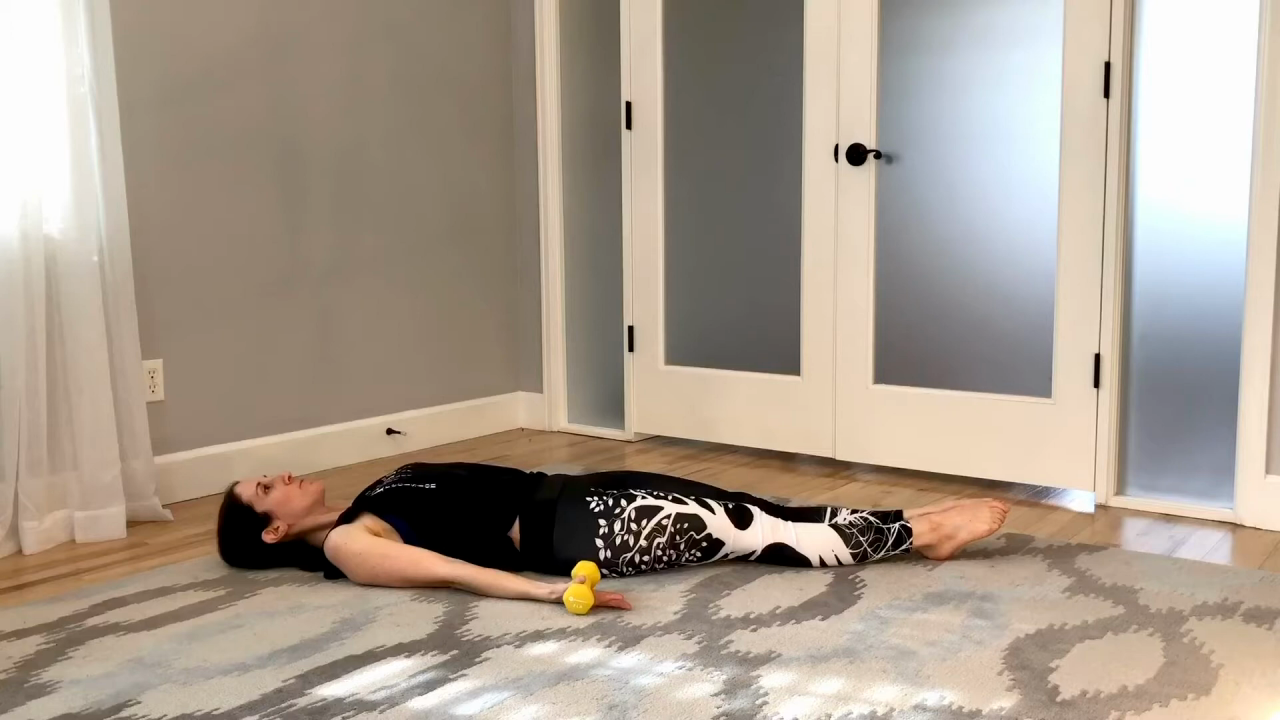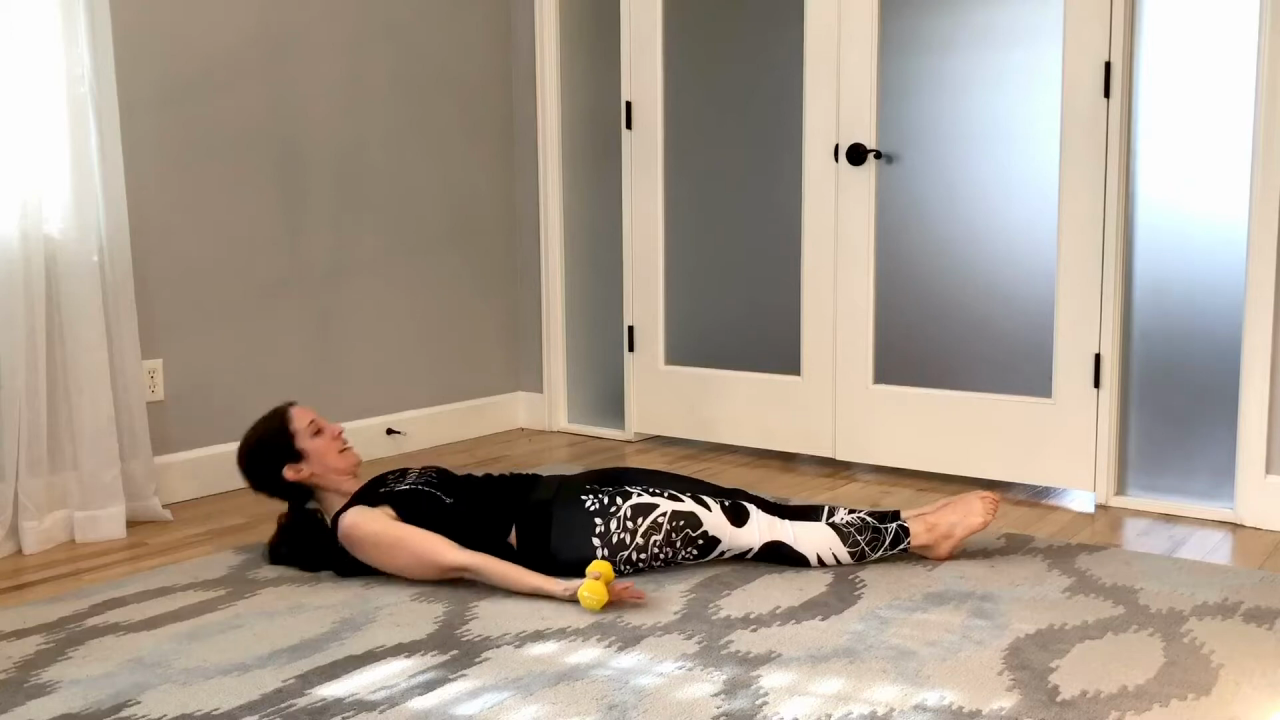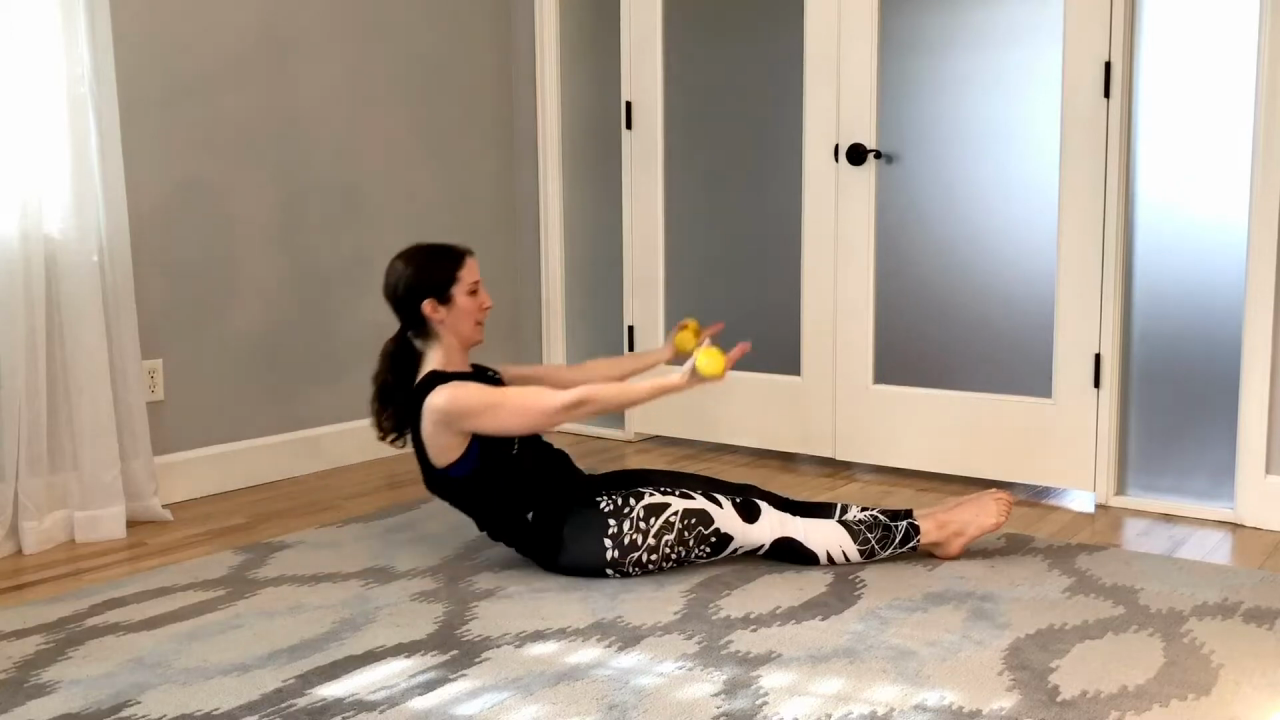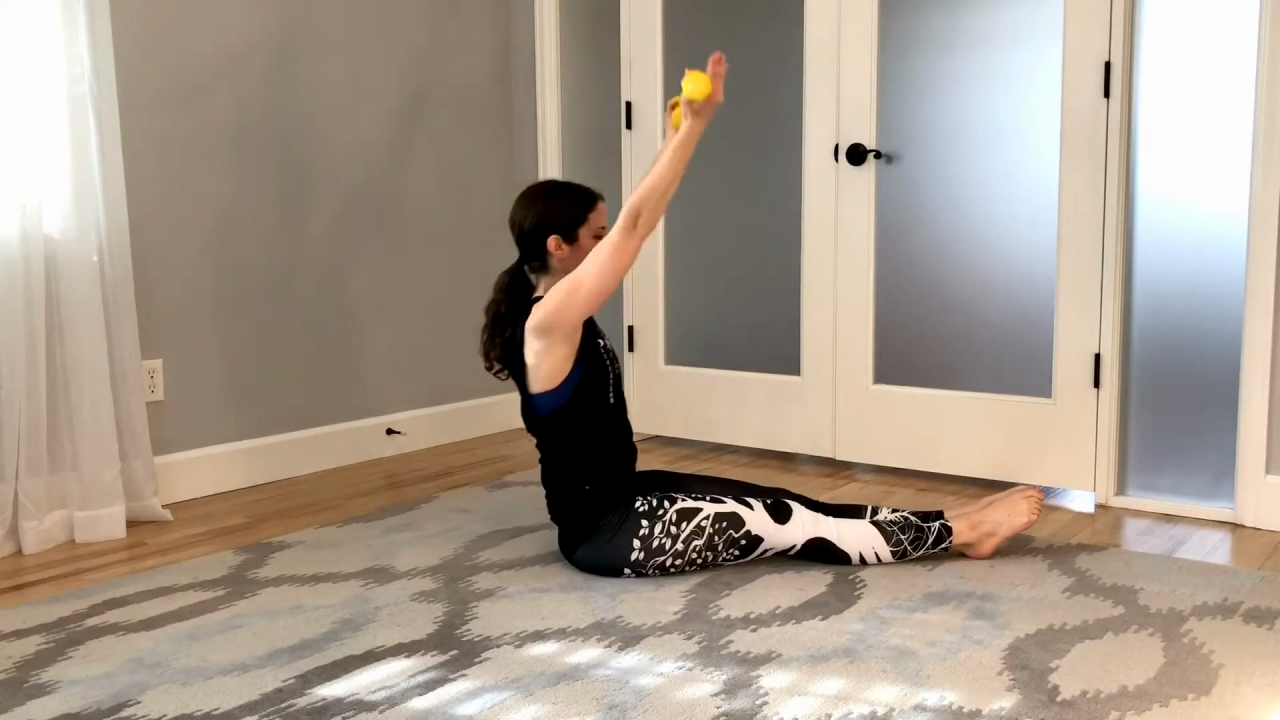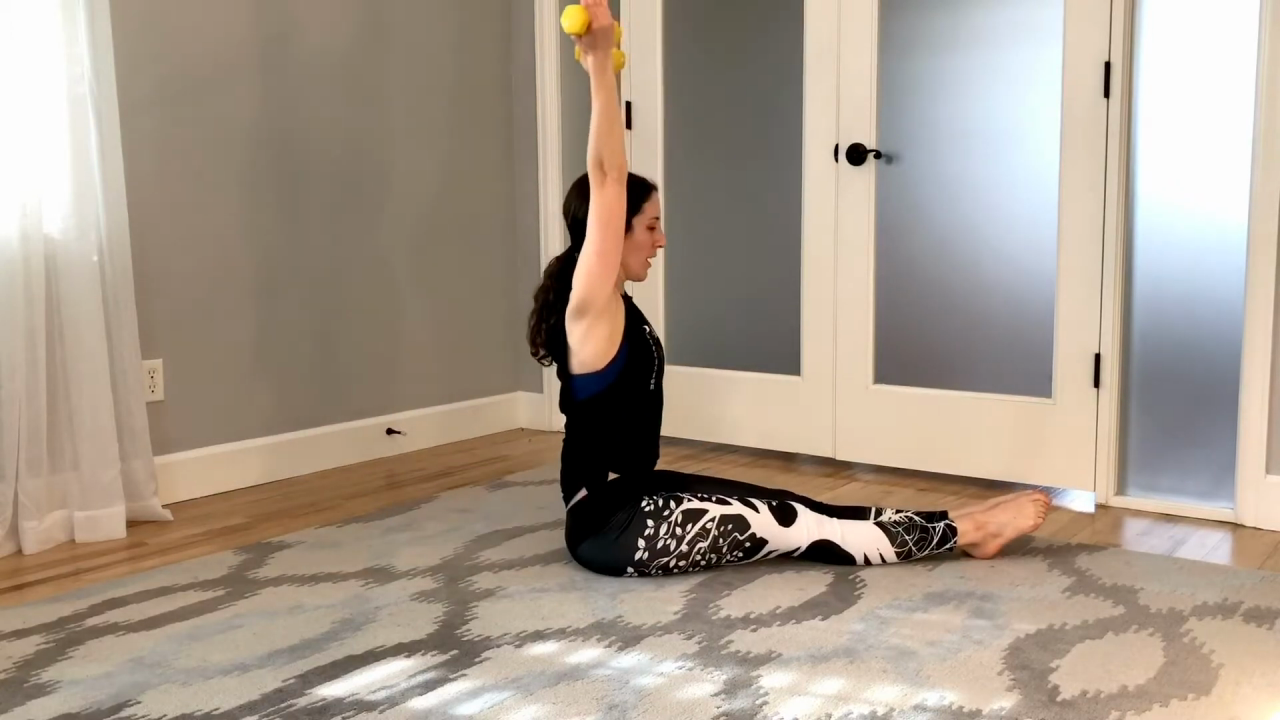
dt=0.5s
person 1, frame 1
left shoulder: (370, 508)
right shoulder: (346, 545)
right elbow: (450, 568)
right wrist: (550, 587)
left hip: (564, 497)
right hip: (565, 529)
left knee: (744, 505)
right knee: (748, 529)
left ankle: (908, 521)
right ankle: (914, 532)
person 1, frame 2
left shoulder: (384, 491)
right shoulder: (358, 525)
right elbow: (465, 559)
right wrist: (567, 588)
left hip: (565, 497)
right hip: (569, 532)
left knee: (740, 506)
right knee: (745, 527)
left ankle: (905, 522)
right ankle: (912, 532)
person 1, frame 3
left shoulder: (469, 376)
right shoulder: (445, 402)
left elbow: (561, 380)
right elbow: (575, 401)
left wrist: (657, 356)
right wrist: (677, 379)
left hip: (582, 503)
right hip: (572, 537)
left knee: (748, 502)
right knee: (749, 525)
left ankle: (917, 525)
right ankle: (924, 531)
person 1, frame 4
left shoulder: (559, 309)
right shoulder: (549, 319)
left elbow: (633, 226)
right elbow: (633, 225)
left wrist: (683, 133)
right wrist: (694, 126)
left hip: (626, 502)
right hip: (604, 529)
left knee: (786, 509)
right knee: (783, 525)
left ankle: (946, 526)
right ankle: (955, 533)
person 1, frame 5
left shoulder: (605, 305)
right shoulder: (591, 304)
left elbow: (612, 183)
right elbow: (605, 181)
left wrist: (603, 66)
right wrist: (600, 66)
left hip: (631, 500)
right hip: (611, 526)
left knee: (794, 511)
right knee: (788, 527)
left ankle: (954, 525)
right ankle: (960, 532)
